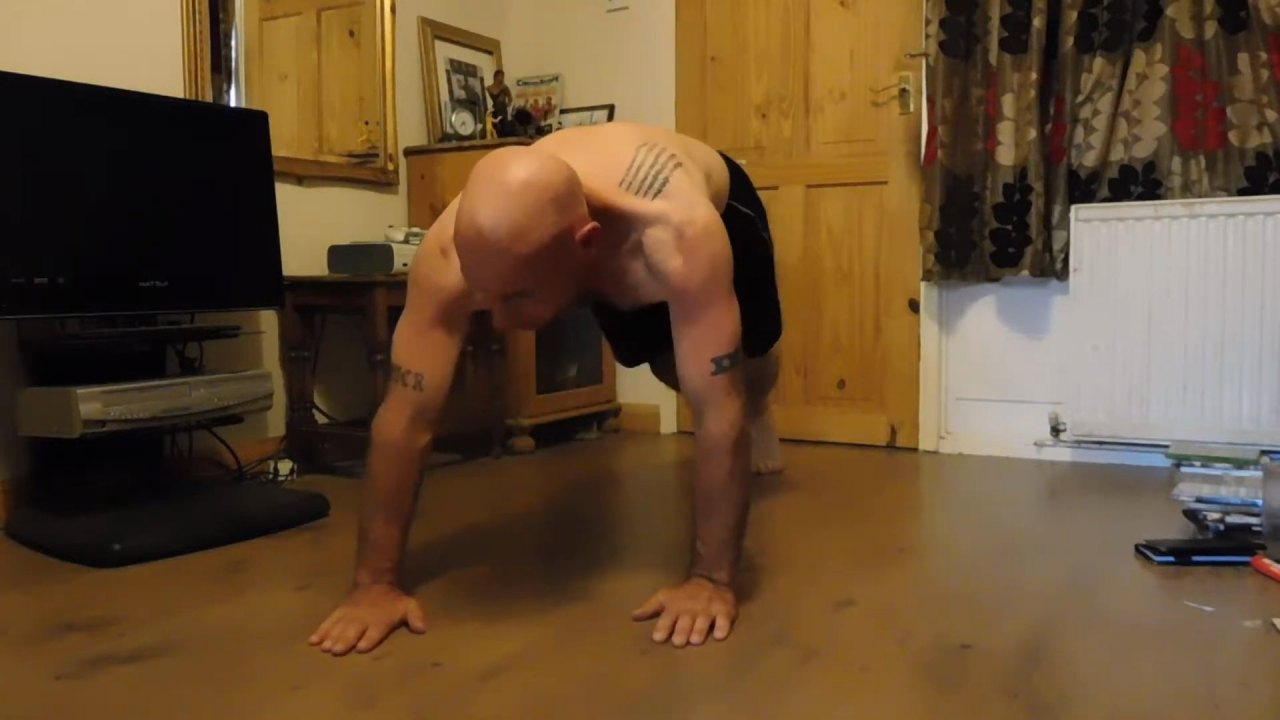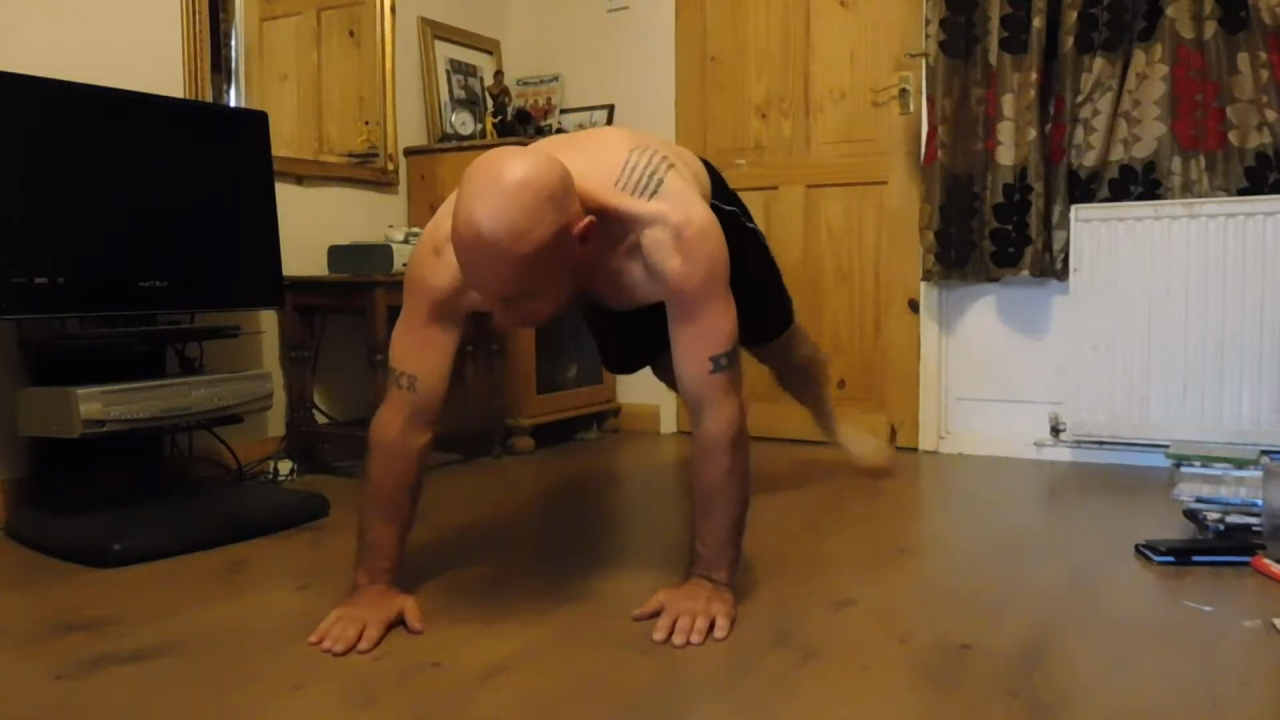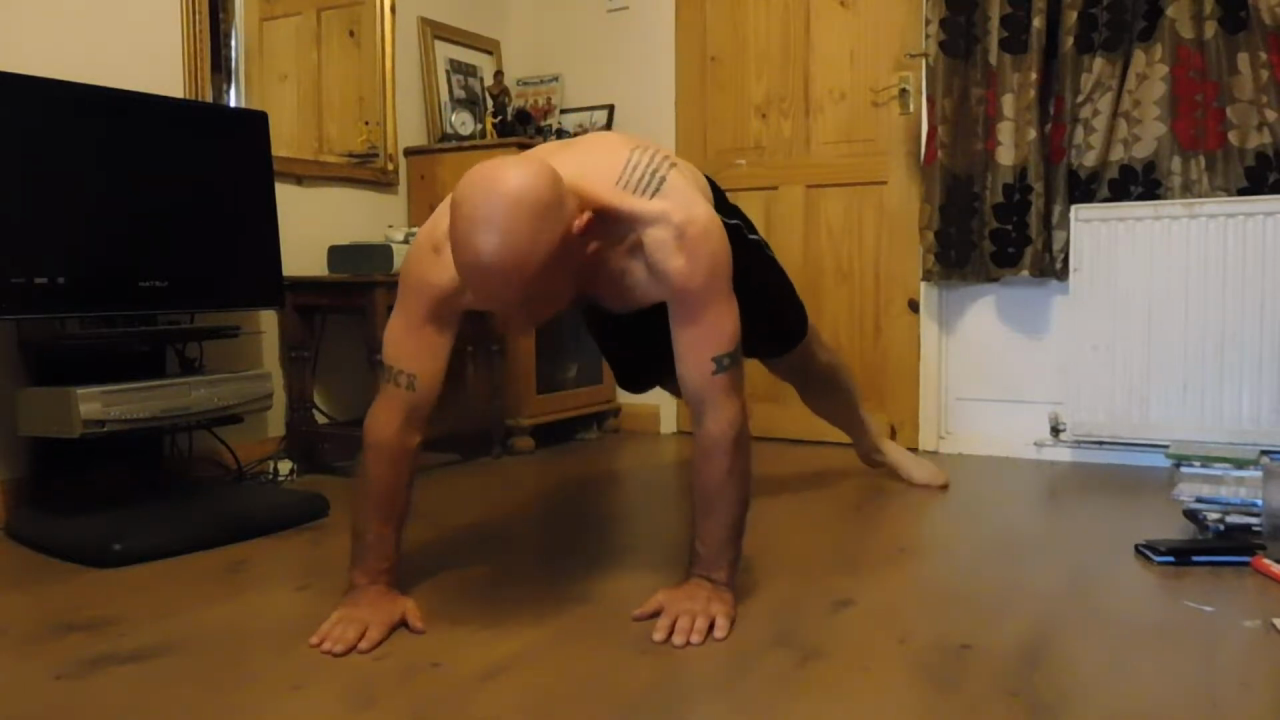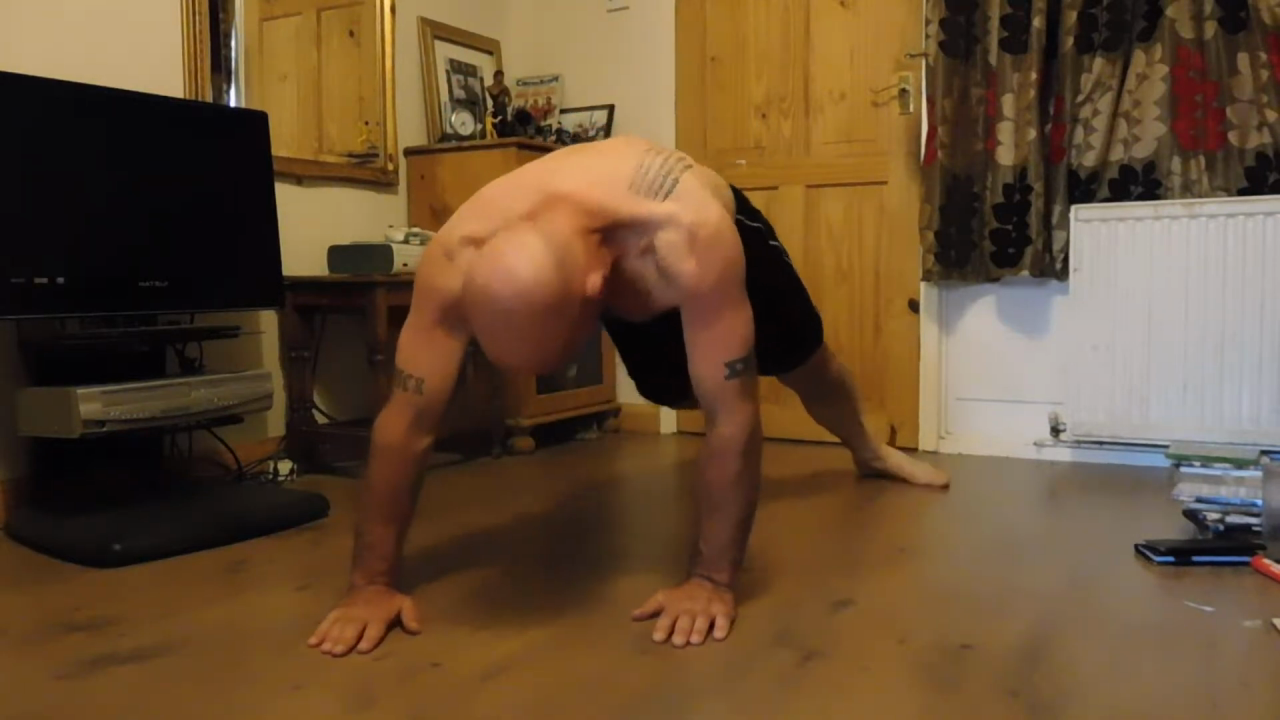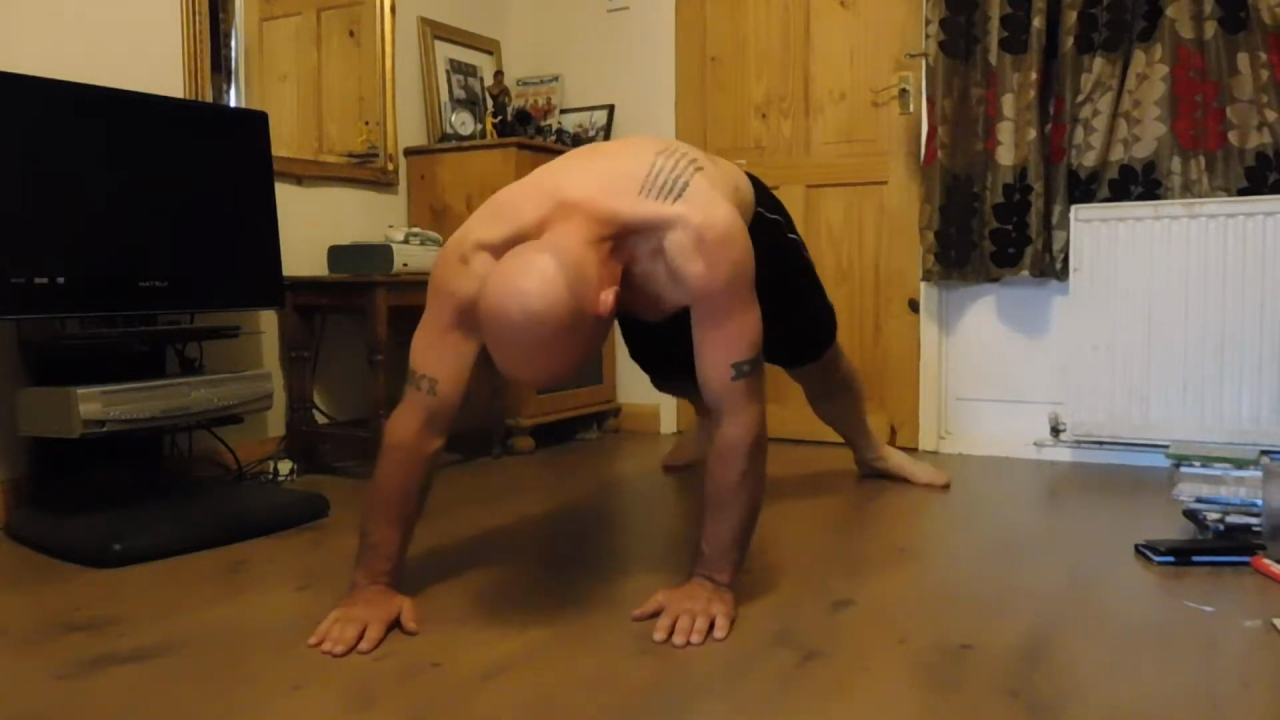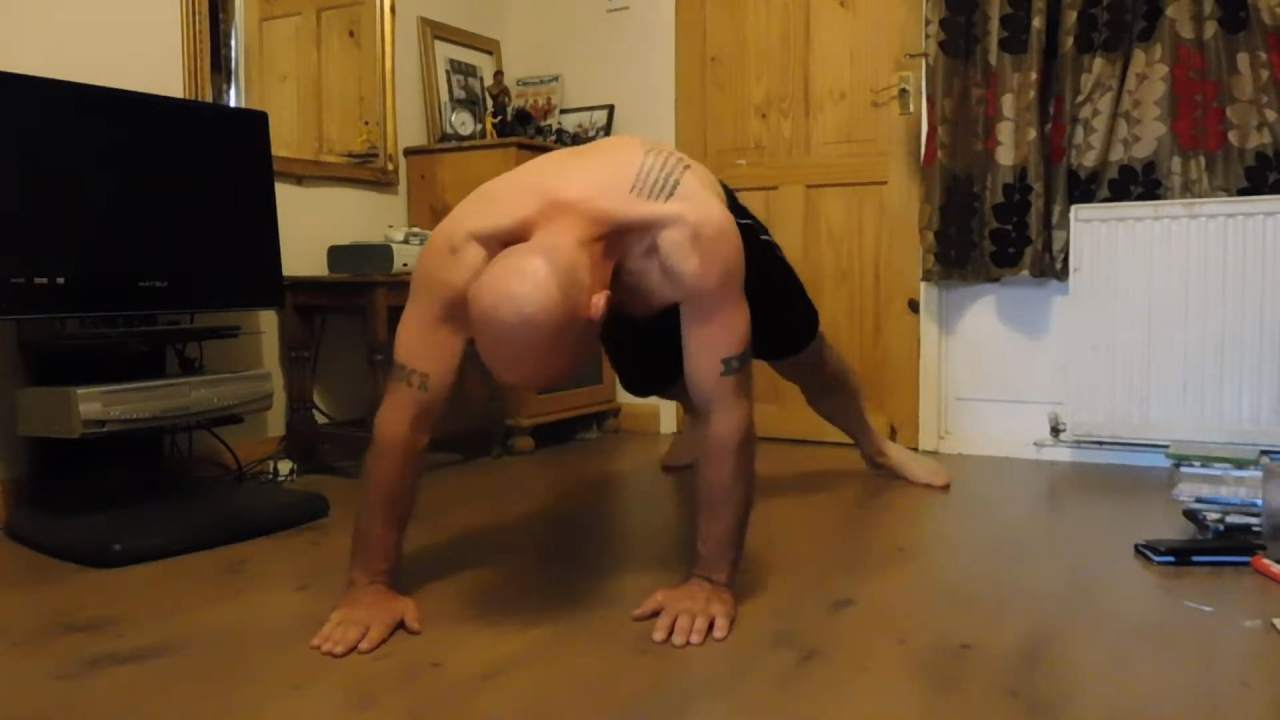
dt=0.3s
person 1, frame 1
left shoulder: (679, 234)
right shoulder: (453, 249)
left elbow: (717, 414)
right elbow: (406, 418)
left wrist: (712, 578)
right wrist: (374, 581)
left hip: (718, 201)
left knee: (752, 354)
right knee: (673, 368)
left ankle: (759, 415)
person 1, frame 2
left shoulder: (675, 232)
right shoulder: (449, 249)
left elbow: (716, 409)
right elbow: (405, 416)
left wrist: (710, 579)
right wrist: (374, 581)
left hip: (703, 204)
left knee: (774, 344)
right knee: (673, 371)
left ankle: (832, 422)
person 1, frame 3
left shoulder: (679, 233)
right shoulder: (444, 249)
left elbow: (719, 411)
right elbow: (396, 415)
left wrist: (711, 579)
right wrist: (371, 581)
left hip: (691, 239)
left knee: (797, 357)
right knee: (676, 381)
left ankle: (871, 443)
person 1, frame 4
left shoulder: (691, 235)
right shoulder: (461, 253)
left elbow: (731, 414)
right elbow: (407, 418)
left wrist: (712, 579)
right wrist: (371, 581)
left hip: (727, 230)
left knee: (806, 365)
right knee: (678, 394)
left ankle: (868, 451)
person 1, frame 5
left shoulder: (702, 238)
right shoulder: (477, 257)
left elbow: (740, 413)
right elbow: (419, 419)
left wrist: (713, 580)
right wrist: (373, 582)
left hip: (747, 225)
right hip: (636, 260)
left knee: (816, 360)
right knee: (678, 379)
left ankle: (869, 450)
right ankle: (703, 426)
person 1, frame 6
left shoulder: (694, 236)
right shoulder: (462, 250)
left elbow: (728, 411)
right elbow: (405, 414)
left wrist: (710, 579)
right wrist: (371, 582)
left hip: (715, 234)
right hip: (622, 264)
left knee: (803, 357)
right knee: (664, 382)
left ankle: (874, 445)
right ankle: (695, 430)
